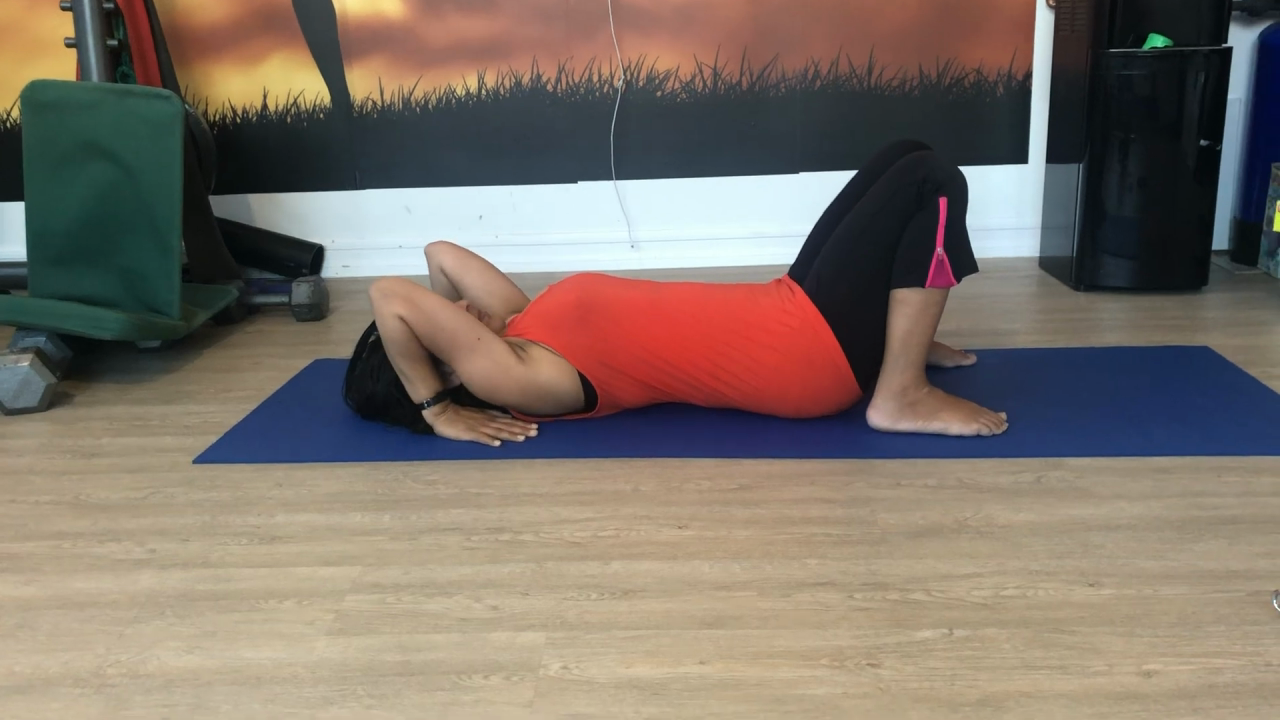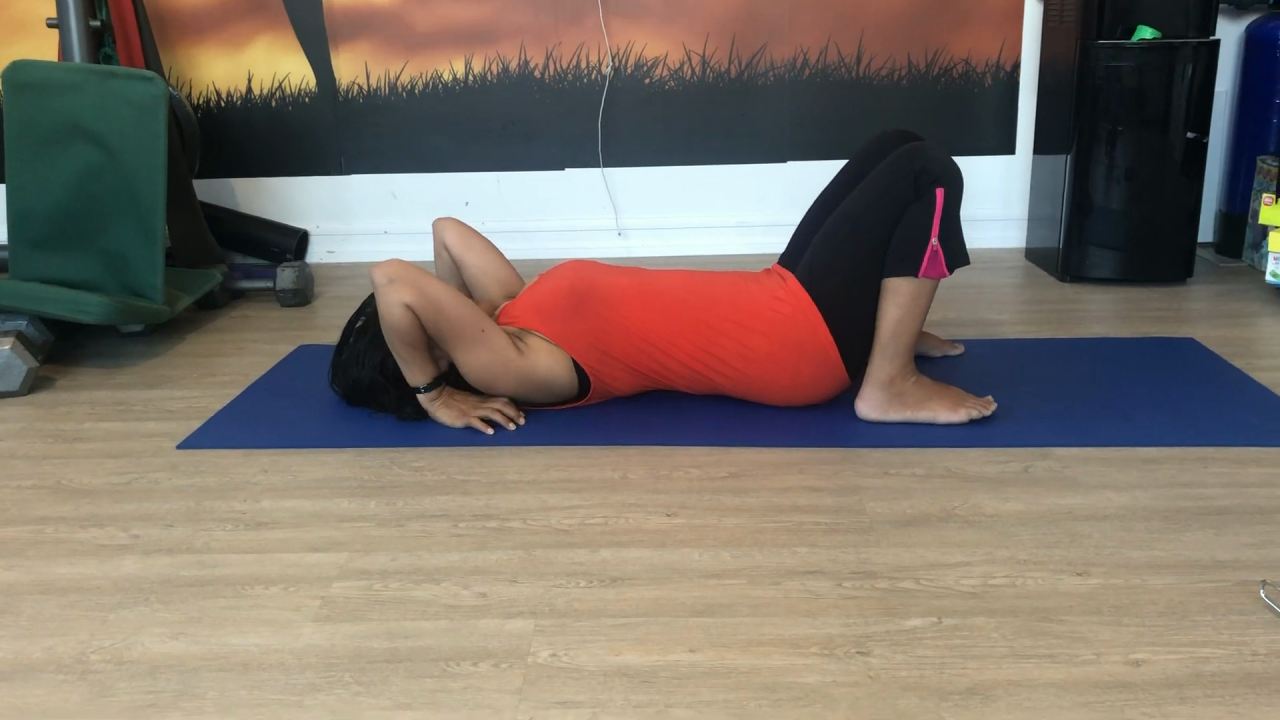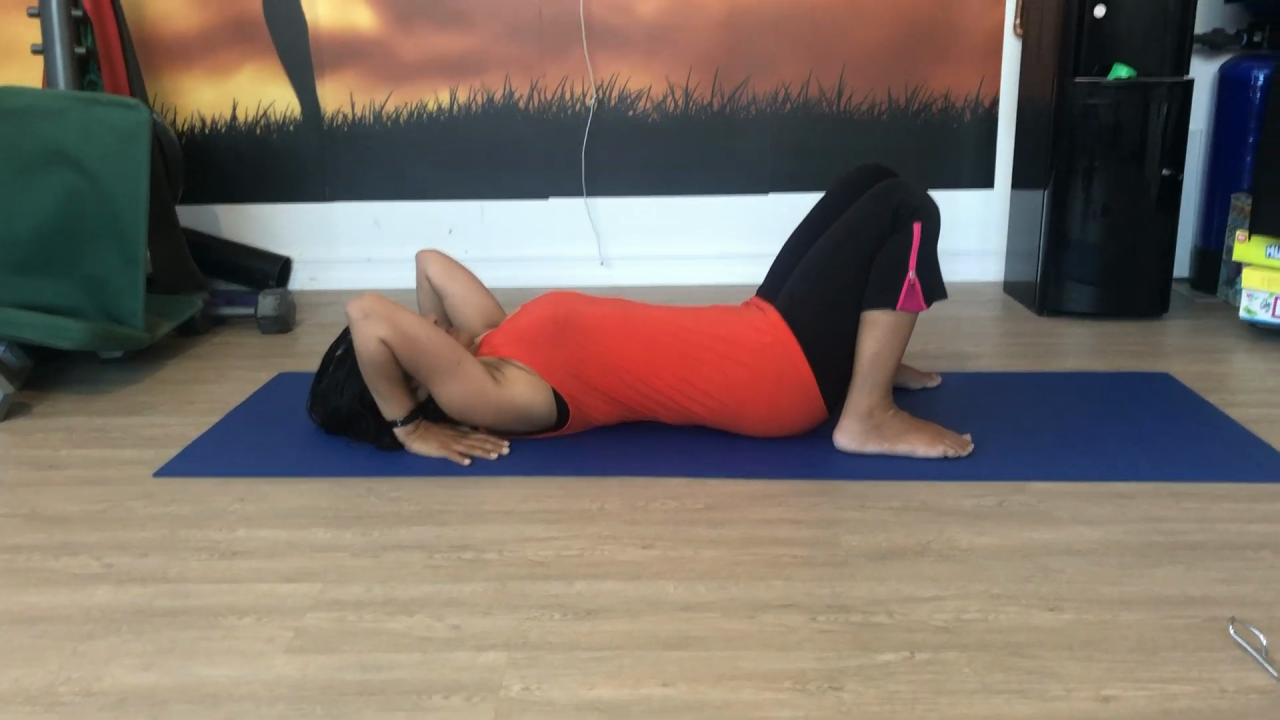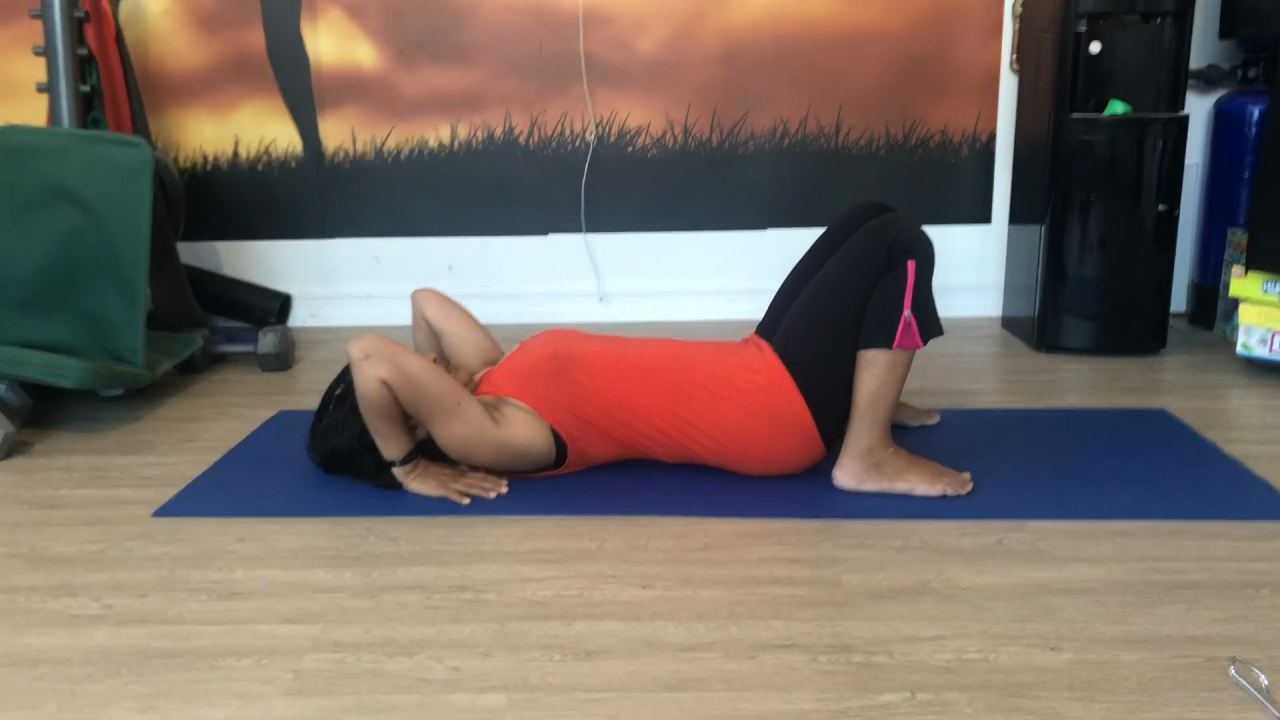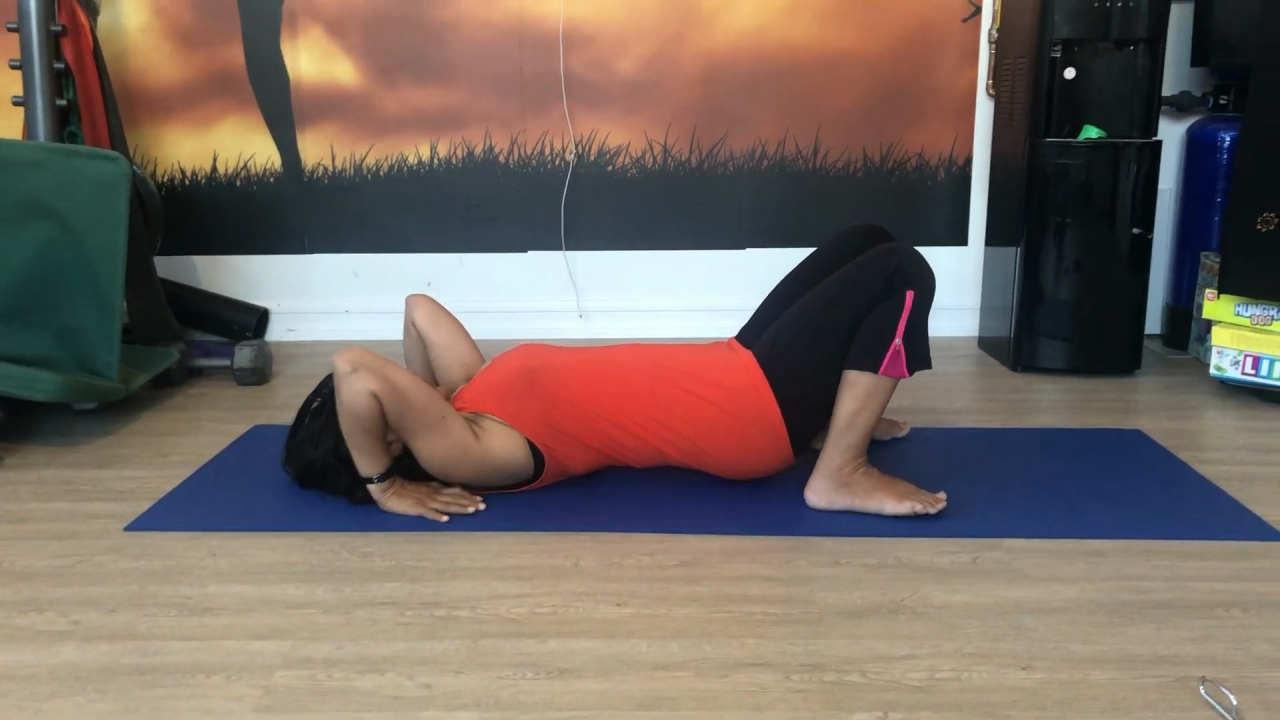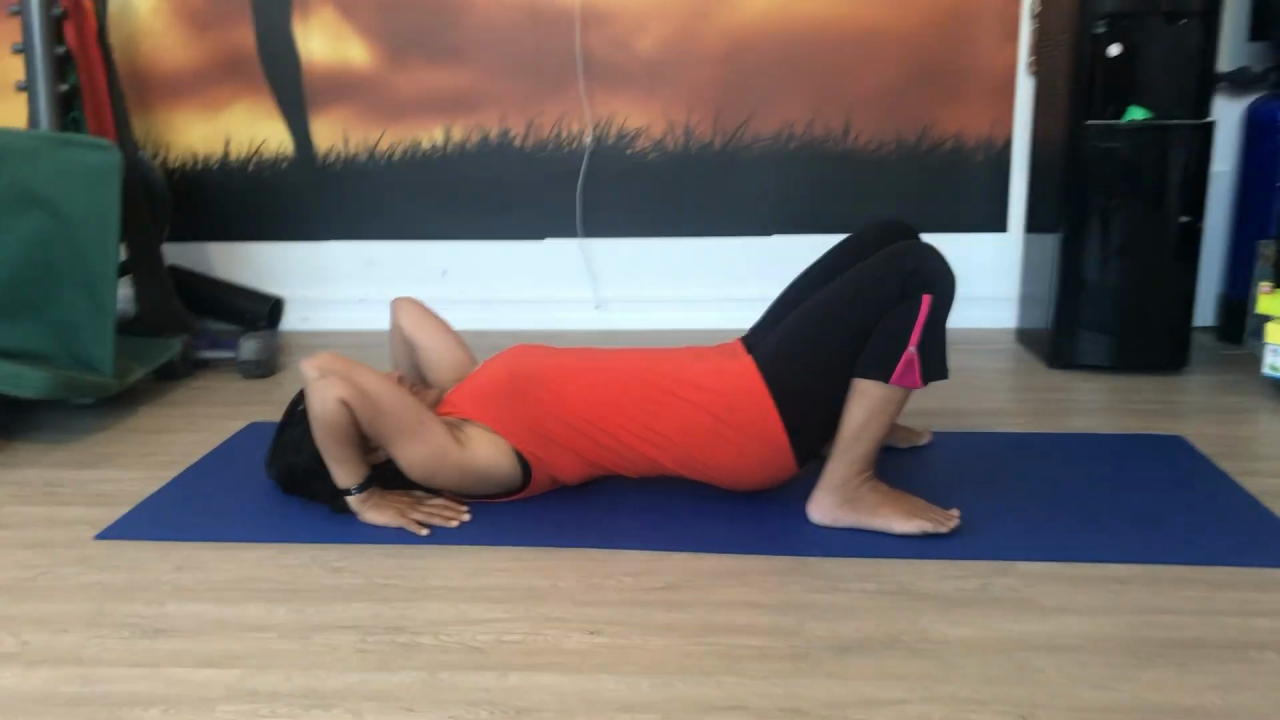
dt=0.7s
person 1, frame 1
left shoulder: (516, 328)
right shoulder: (514, 376)
left elbow: (440, 253)
right wrist: (438, 412)
left hip: (792, 311)
right hip: (811, 357)
left knee: (907, 158)
right knee: (932, 181)
left ankle: (903, 337)
right ankle: (904, 396)
person 1, frame 2
left shoulder: (508, 315)
right shoulder: (513, 369)
left elbow: (448, 229)
right wrist: (435, 396)
left hip: (780, 300)
right hip: (800, 346)
left knee: (898, 148)
right knee: (929, 172)
left ankle: (890, 325)
right ankle: (891, 386)
person 1, frame 3
left shoulder: (488, 345)
right shoulder: (488, 397)
left elbow: (432, 262)
right wrist: (410, 429)
left hip: (761, 335)
right hip: (778, 378)
left knee: (873, 184)
right knee: (906, 209)
left ankle: (869, 358)
right ankle: (869, 418)
person 1, frame 4
left shoulder: (486, 385)
right shoulder: (488, 436)
left elbow: (426, 300)
right wrist: (409, 469)
left hip: (756, 370)
right hip: (777, 415)
left knee: (871, 220)
right knee: (898, 244)
left ankle: (868, 399)
right ankle: (867, 457)
person 1, frame 5
left shoulder: (463, 396)
right shoulder: (461, 455)
left elbow: (420, 306)
left hip: (737, 372)
right hip: (750, 414)
left knee: (869, 245)
right knee: (902, 273)
left ankle: (837, 417)
right ankle: (841, 476)
person 1, frame 6
left shoulder: (455, 395)
right shoulder: (446, 460)
left elbow: (405, 309)
right elbow: (322, 373)
left hip: (738, 374)
right hip: (754, 423)
left knee: (890, 241)
right knee: (917, 271)
left ankle: (852, 421)
right ankle: (847, 489)
